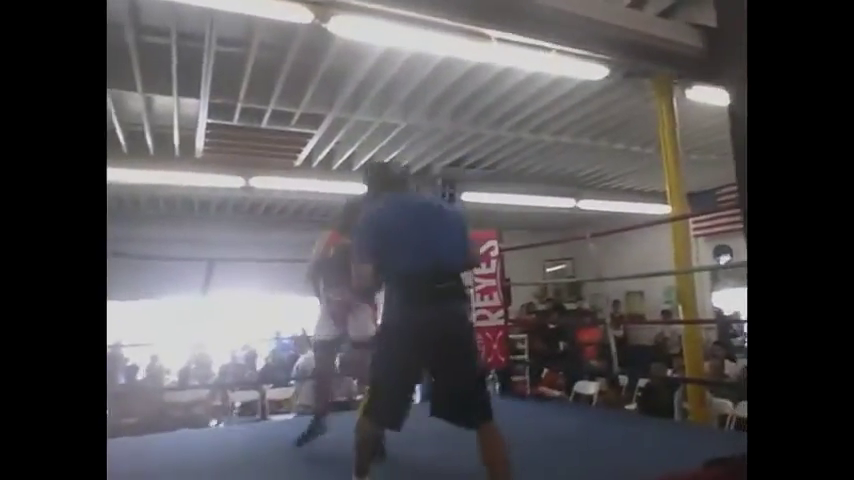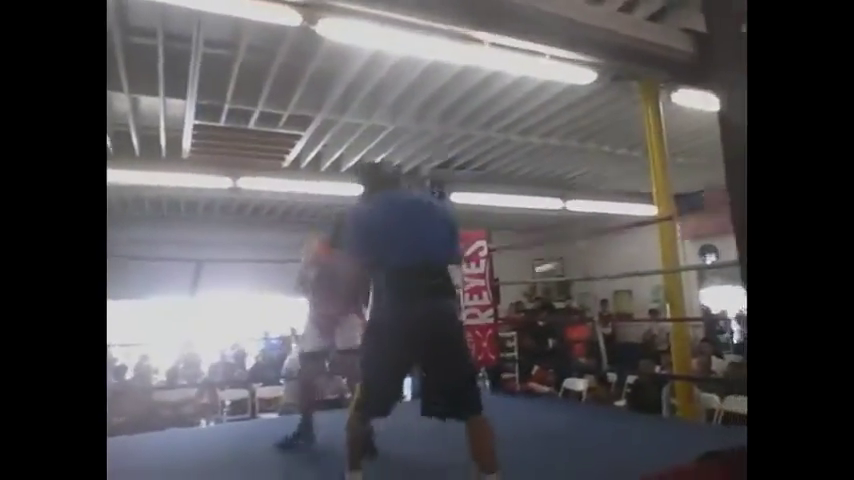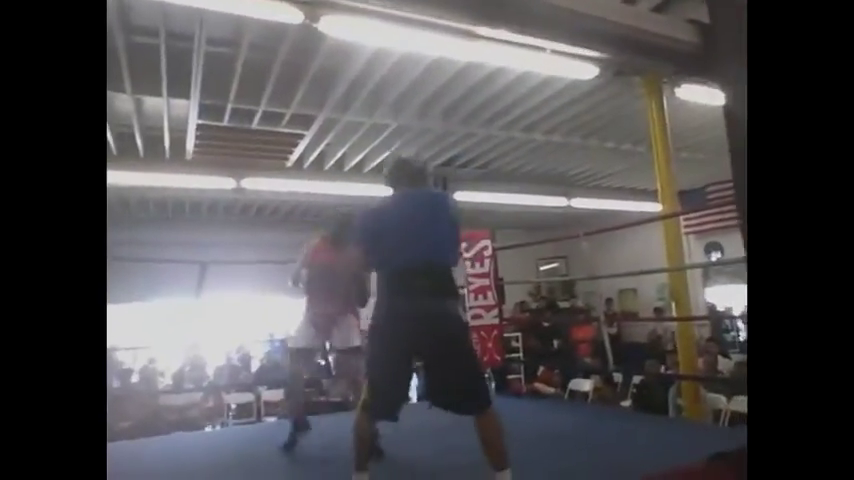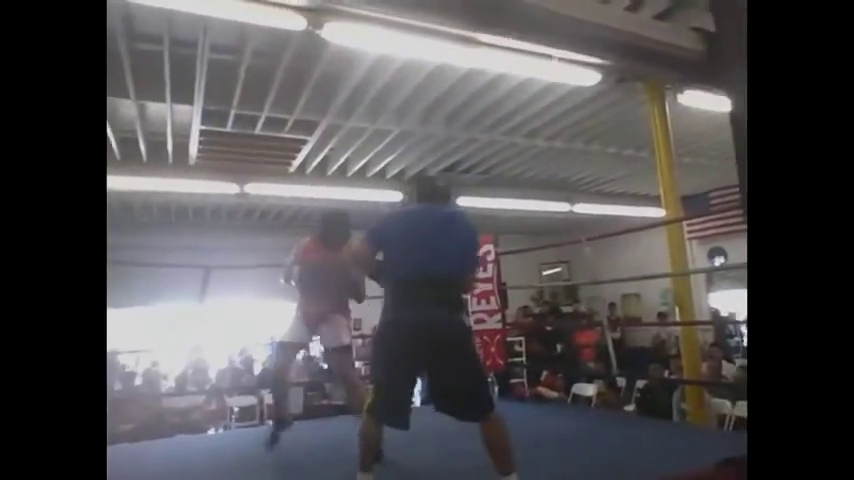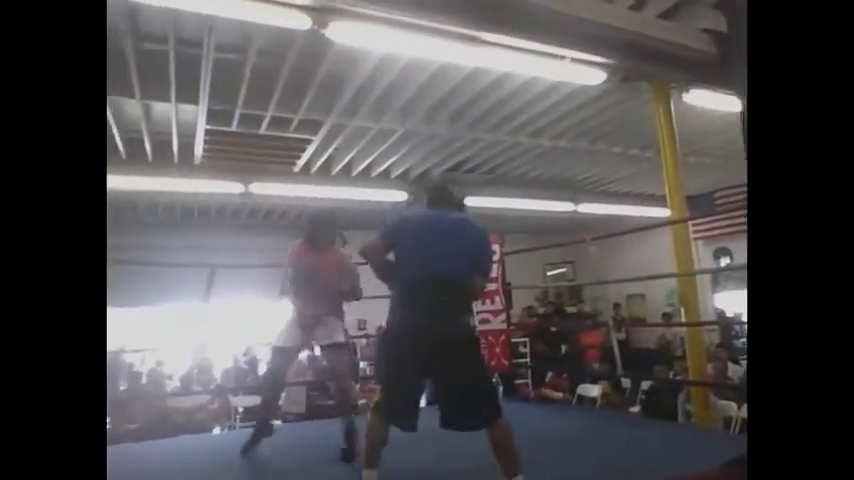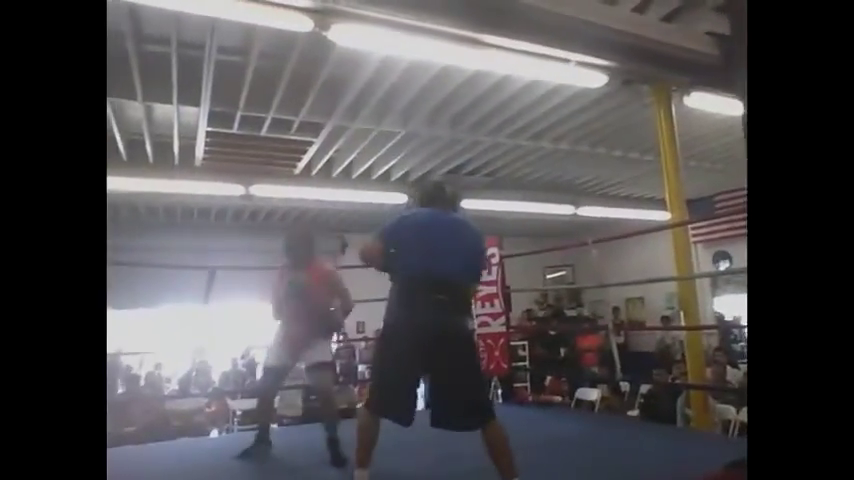
dt=0.1s
person 1, frame 1
left shoulder: (372, 218)
right shoulder: (445, 210)
left elbow: (364, 282)
right elbow: (471, 259)
left hip: (404, 318)
right hip: (451, 314)
left knee: (375, 410)
right knee: (480, 414)
person 1, frame 2
left shoulder: (362, 214)
right shoulder: (436, 206)
left elbow: (359, 266)
right elbow: (455, 256)
left hip: (393, 313)
right hip: (441, 310)
left knee: (364, 405)
right knee: (470, 407)
person 1, frame 3
left shoulder: (378, 214)
right shoulder: (442, 203)
left elbow: (361, 261)
right elbow: (452, 256)
left hip: (394, 312)
right hip: (441, 309)
left knee: (372, 403)
right knee: (479, 403)
person 1, frame 4
left shoulder: (393, 220)
right shoulder: (461, 223)
left elbow: (359, 255)
right elbow: (467, 282)
left hip: (400, 320)
right hip: (448, 321)
left knee: (378, 409)
right knee: (483, 409)
person 1, frame 5
left shoulder: (408, 222)
right shoulder: (476, 232)
left elbow: (369, 250)
right elbow: (478, 290)
left wrist: (392, 274)
left hip: (407, 322)
right hip: (454, 324)
left knee: (385, 409)
right knee: (489, 413)
person 1, frame 6
left shoulder: (407, 221)
right shoulder: (471, 234)
left elbow: (369, 253)
right elbow: (470, 291)
left hip: (405, 320)
right hip: (453, 323)
left knee: (374, 405)
right knee: (483, 415)
person 2, frame 1
right shoulder: (329, 239)
right elbow: (313, 272)
left hip: (359, 307)
right hip: (331, 307)
left knee: (367, 369)
right knee: (322, 367)
right ankle: (318, 420)
person 2, frame 2
right shoulder: (316, 250)
left elbow: (366, 297)
right elbow: (302, 281)
right wrist: (316, 277)
left hip: (347, 318)
right hip: (319, 317)
left knee: (354, 373)
right knee: (306, 375)
right ankle: (305, 428)
person 2, frame 3
right shoulder: (315, 249)
left elbow: (363, 299)
right elbow: (295, 278)
left wrist: (358, 283)
right wrist: (309, 277)
left hip: (344, 318)
right hip: (314, 317)
left knee: (353, 374)
right knee: (295, 372)
right ankle: (299, 422)
person 2, frame 4
left shoulder: (348, 256)
right shoulder: (305, 247)
left elbow: (360, 296)
right elbow: (287, 276)
left wrist: (351, 280)
right wrist: (301, 275)
left hip: (334, 316)
right hip: (305, 314)
left knee: (346, 372)
right knee: (279, 366)
right ankle: (280, 419)
person 2, frame 5
left shoulder: (340, 257)
right shoulder: (298, 252)
left elbow: (355, 291)
right elbow: (289, 285)
left wrist: (345, 289)
right wrist: (297, 278)
left hip: (328, 319)
right hip: (301, 318)
left knee: (341, 372)
right knee: (274, 373)
left ankle: (349, 432)
right ankle: (262, 427)
person 2, frame 6
left shoulder: (325, 272)
right shoulder: (286, 273)
left elbow: (347, 301)
right elbow: (278, 311)
left wrist: (335, 316)
right wrist: (289, 293)
left hip: (316, 337)
right hip: (288, 336)
left knee: (324, 389)
right knee: (265, 390)
left ankle: (333, 442)
right ankle: (262, 439)
